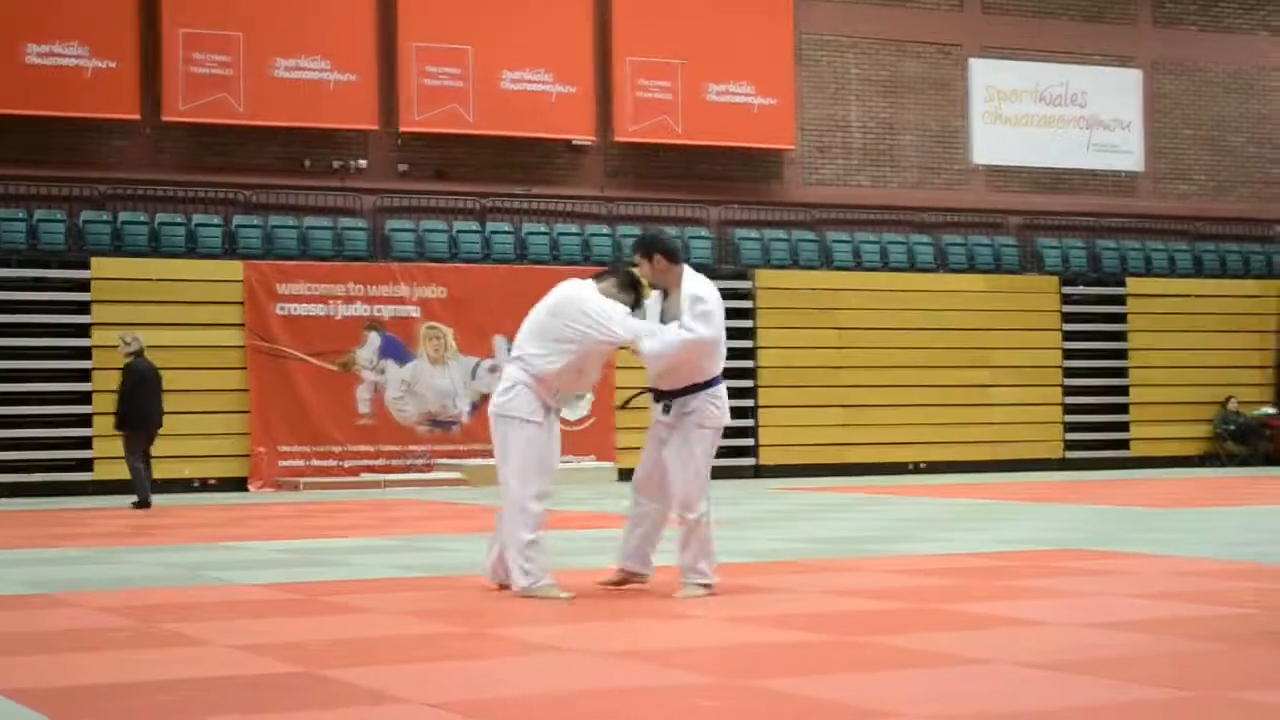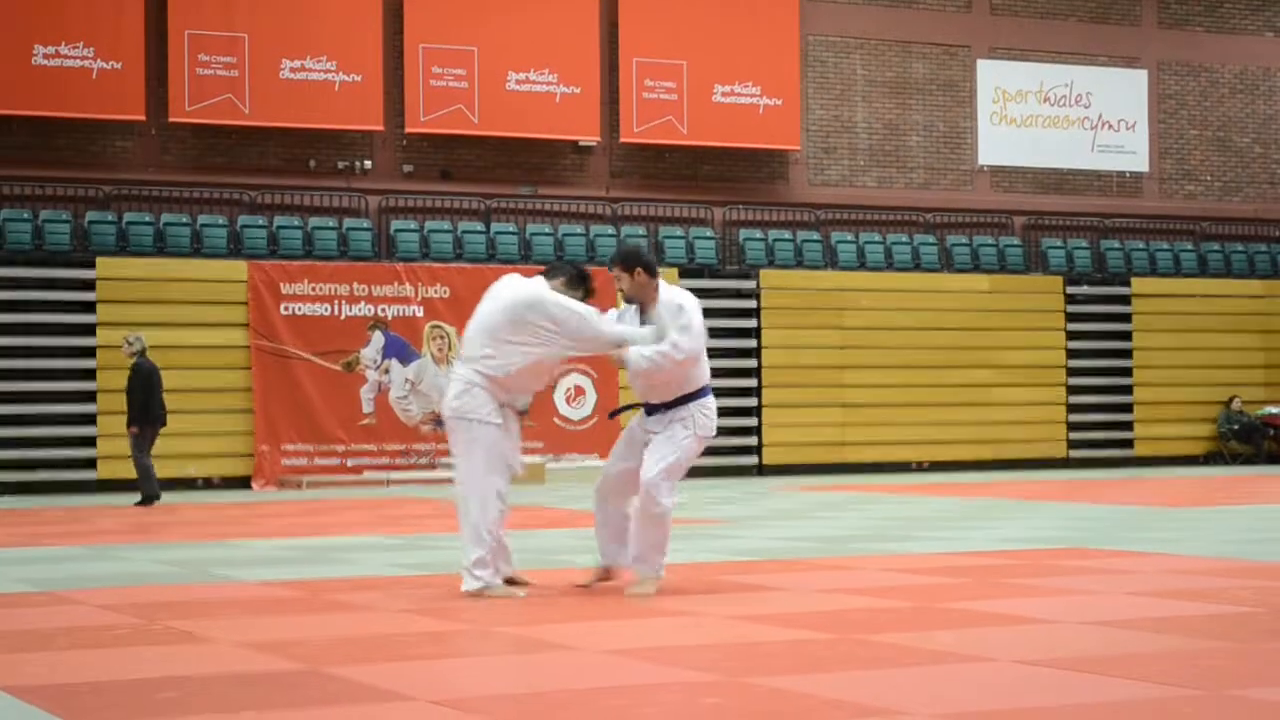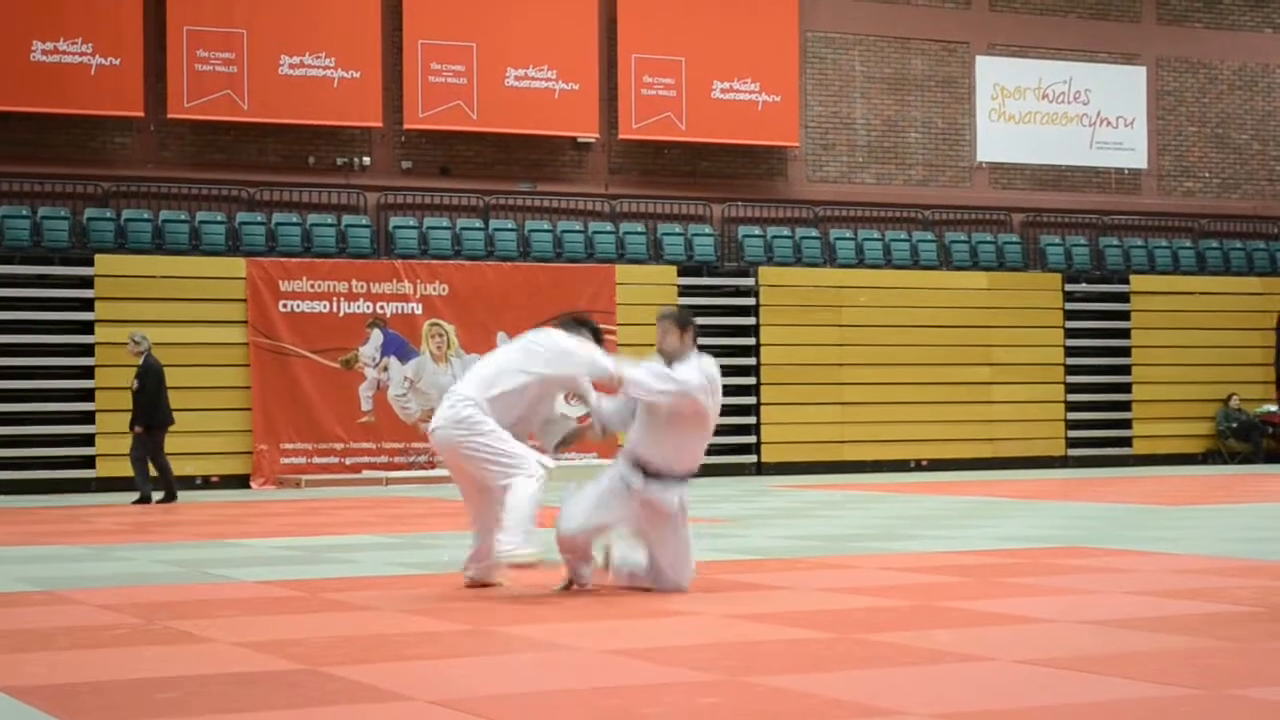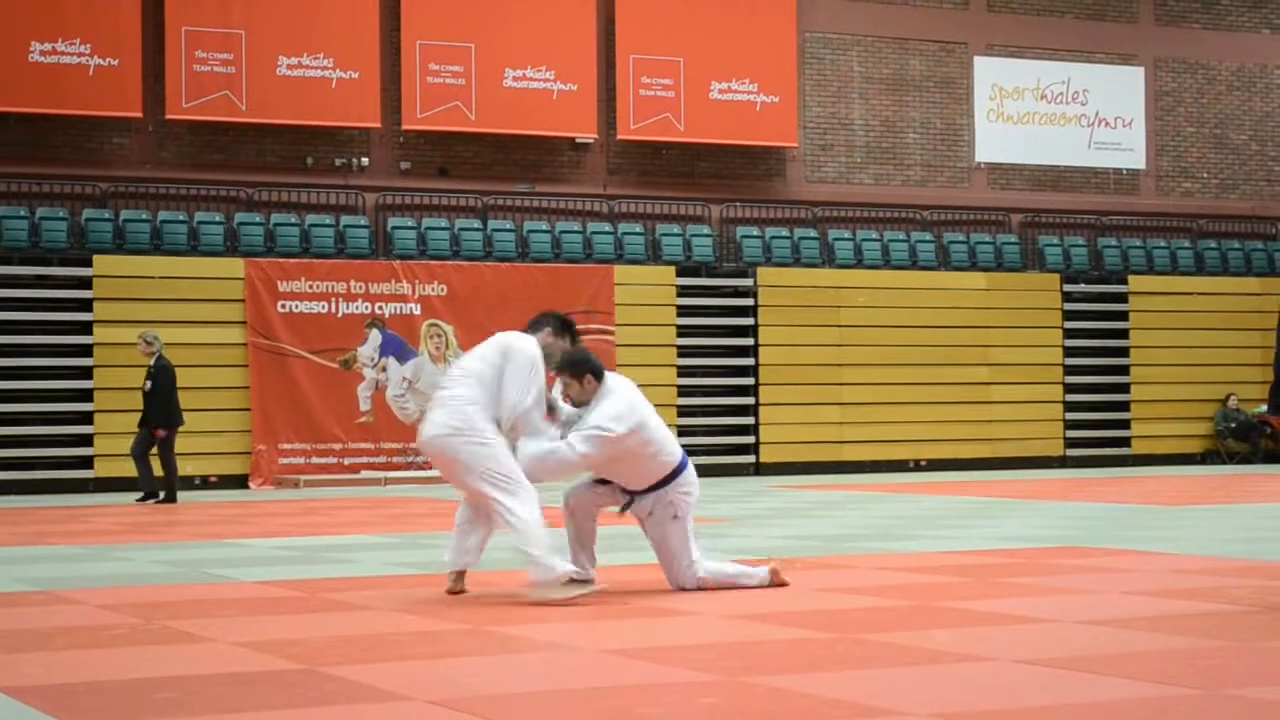
dt=0.4s
person 1, frame 1
left shoulder: (700, 293)
right shoulder: (662, 296)
left elbow: (697, 341)
left wrist: (647, 346)
left hip: (698, 403)
right hip: (671, 405)
left knee: (688, 493)
right knee: (647, 484)
left ankle: (699, 577)
right ankle: (634, 566)
person 1, frame 2
left shoulder: (679, 303)
right shoulder: (631, 310)
left elbow: (682, 352)
left wrist: (633, 358)
left hip: (688, 414)
right hip: (654, 415)
left knee: (653, 482)
right knee: (612, 483)
left ankle: (648, 573)
right ankle: (611, 562)
person 1, frame 3
left shoulder: (704, 373)
right shoulder: (655, 372)
left elbow: (676, 389)
right elbow: (620, 413)
left wrist: (622, 373)
right wrist: (592, 406)
left hip: (668, 490)
right hip: (627, 477)
left knee: (675, 581)
right knee: (570, 531)
left ankle: (615, 567)
right ankle: (580, 572)
person 1, frame 4
left shoulder: (613, 412)
right shoulder: (611, 385)
left elbow: (570, 456)
right elbow: (581, 424)
left wrist: (520, 450)
left hip: (666, 492)
right hip: (635, 481)
left knee: (686, 578)
right knee: (577, 500)
left ankle: (764, 574)
right ankle: (581, 575)
person 2, frame 1
left shoulder: (574, 294)
right shoulder: (579, 299)
right elbow: (629, 330)
left hip: (537, 402)
right hip: (522, 401)
left knee: (526, 489)
right knee: (528, 491)
left ankle: (505, 570)
right ankle: (530, 577)
person 2, frame 2
left shoulder: (512, 285)
right shoulder: (540, 299)
right elbow: (596, 331)
right wrist: (653, 334)
left hip: (482, 400)
right hip: (478, 402)
left knee: (490, 488)
right knee: (484, 489)
left ankle: (495, 568)
right ankle: (480, 578)
person 2, frame 3
left shoulder: (544, 363)
right shoulder: (549, 342)
left elbow: (547, 428)
right elbow: (603, 366)
left wrist: (583, 429)
left hip: (452, 423)
right hip: (463, 421)
left knee: (489, 502)
right knee: (529, 471)
left ankle: (480, 569)
right ankle: (515, 548)
person 2, frame 4
left shoulder: (505, 345)
right shoulder: (523, 347)
left elbow: (507, 416)
right elbow: (522, 412)
left hip: (434, 430)
right hip: (462, 427)
left knee: (481, 500)
right knee: (518, 497)
left ankle: (457, 572)
right ankle: (549, 579)
